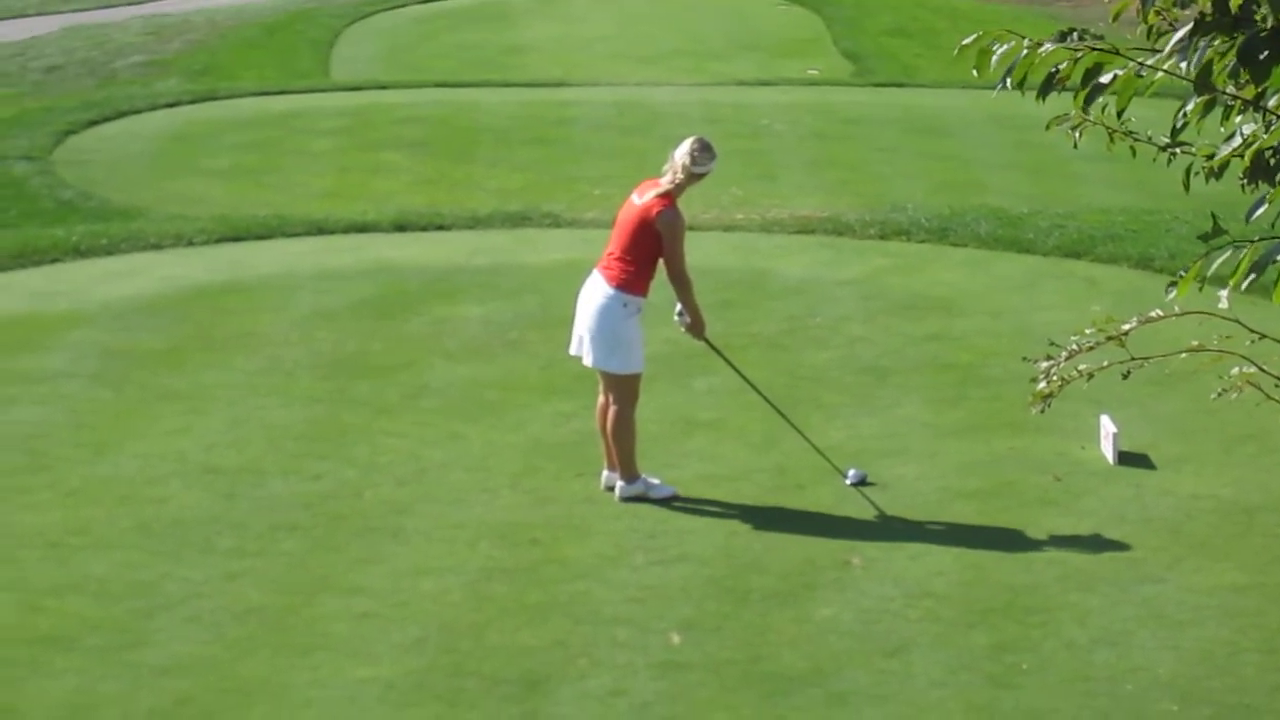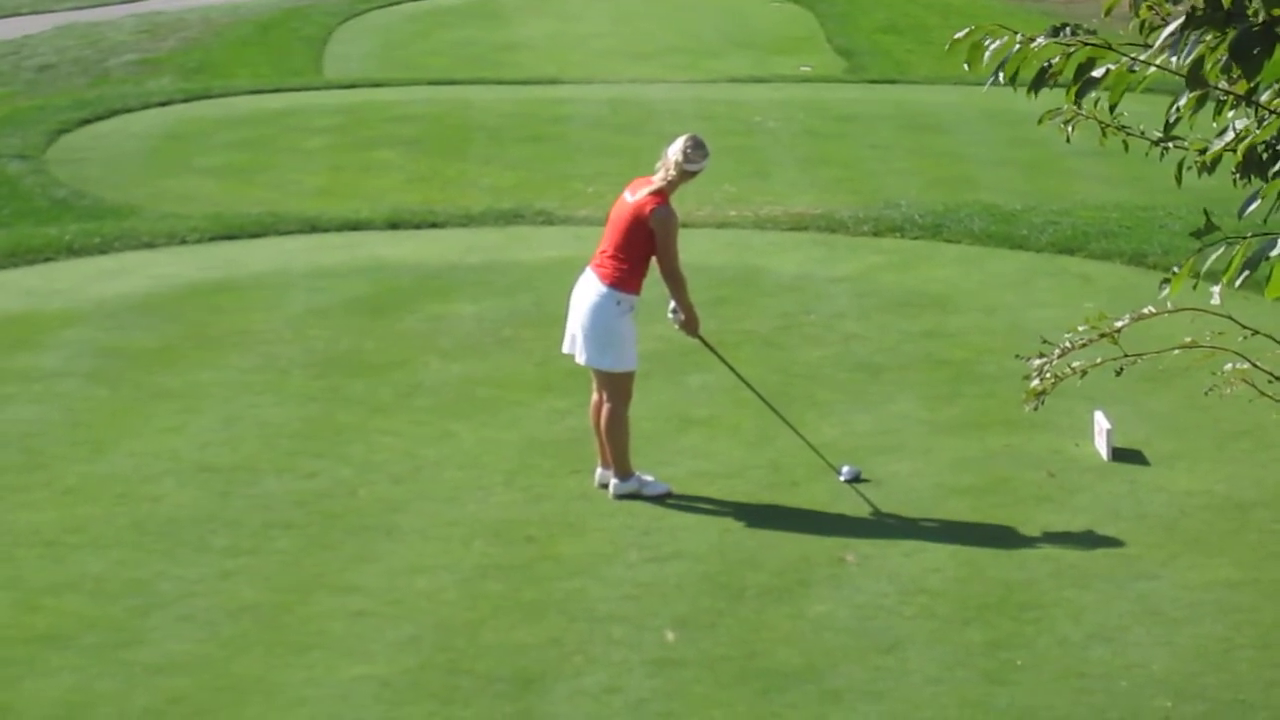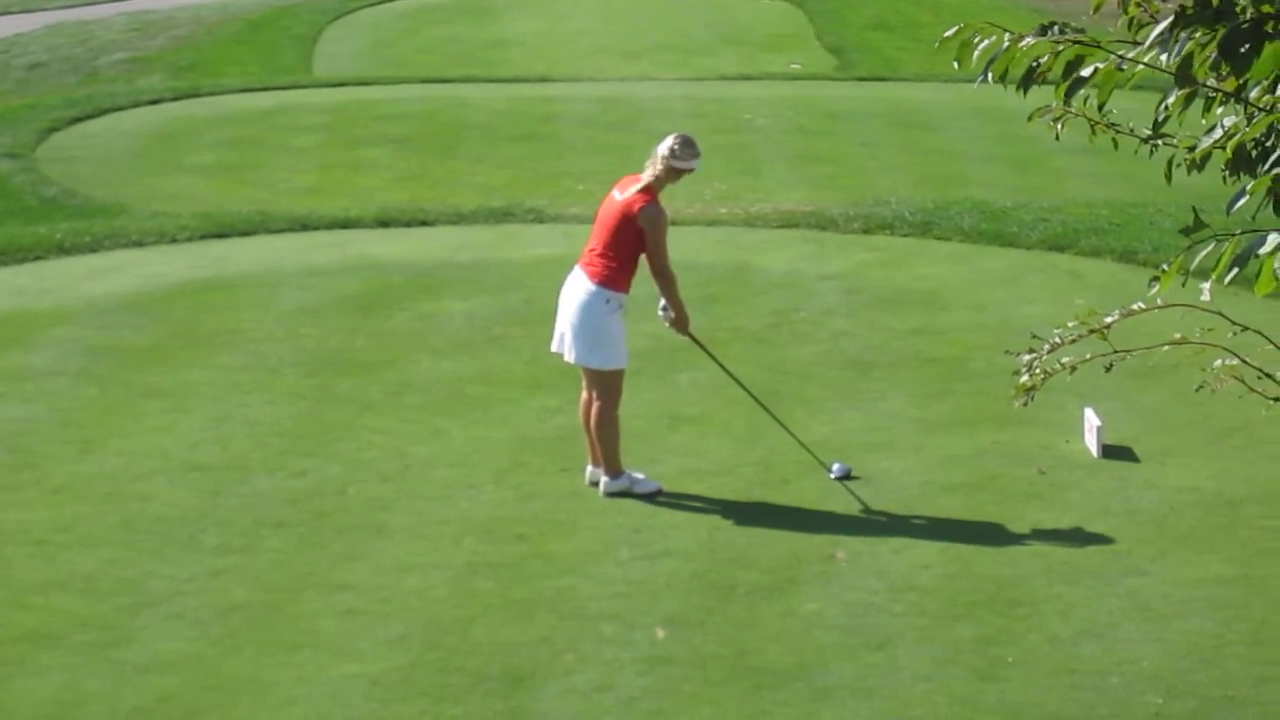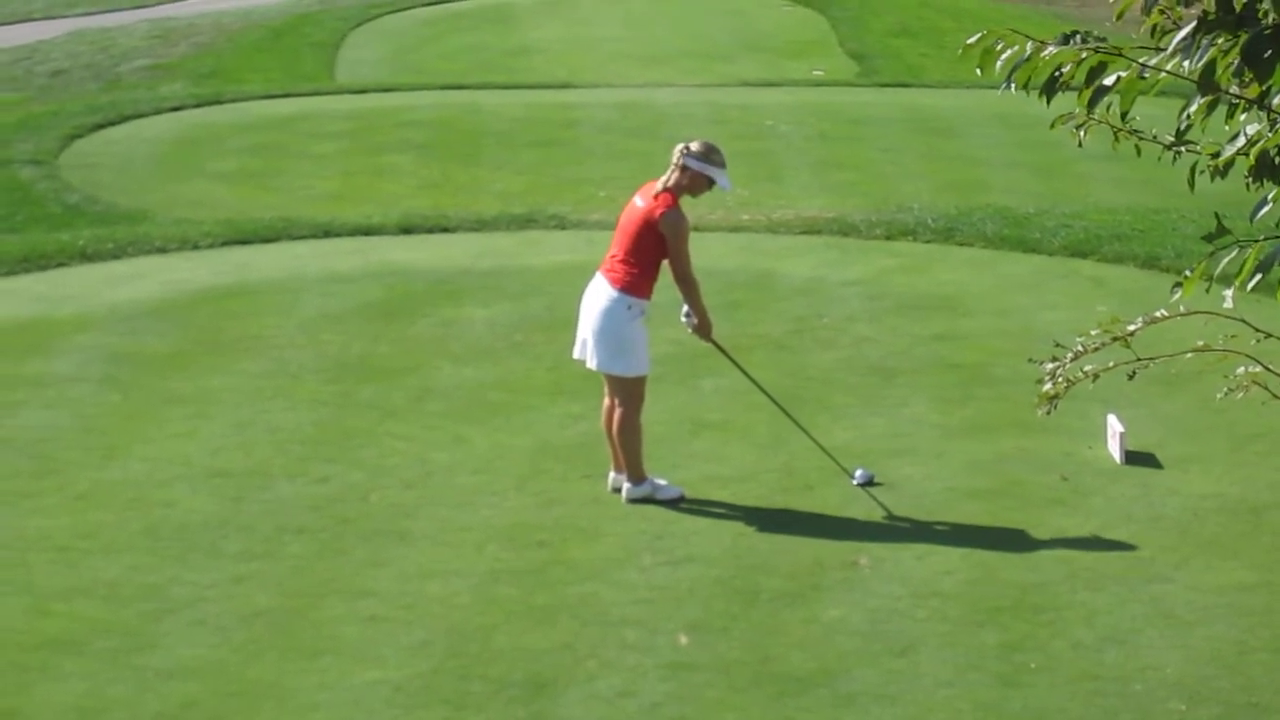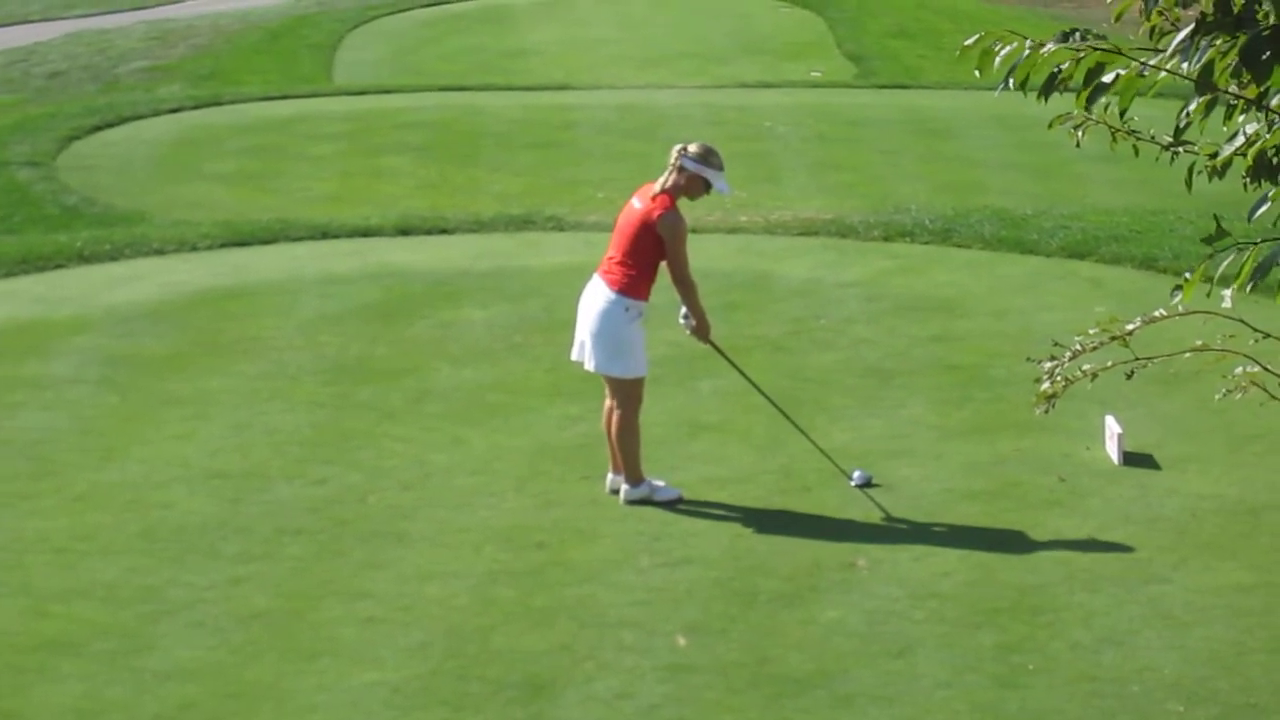
dt=0.3s
person 1, frame 1
left shoulder: (647, 188)
right shoulder: (668, 215)
right elbow: (678, 275)
left wrist: (684, 307)
right wrist: (695, 318)
left hip: (600, 291)
right hip: (617, 304)
left knee: (610, 393)
right knee: (625, 399)
left ankle: (613, 470)
right ankle: (629, 481)
person 1, frame 2
left shoulder: (638, 186)
right shoulder: (661, 213)
right elbow: (671, 273)
left wrist: (676, 304)
right wrist: (689, 315)
left hip: (592, 288)
right hip: (610, 302)
left knee: (603, 391)
right knee: (618, 397)
left ankle: (607, 468)
right ankle: (623, 478)
person 1, frame 3
left shoulder: (628, 183)
right shoulder: (650, 210)
right elbow: (661, 270)
left wrist: (667, 301)
right wrist: (680, 313)
left hip: (581, 286)
right hip: (599, 300)
left knee: (593, 388)
right knee: (608, 394)
left ankle: (598, 465)
right ankle: (614, 476)
person 1, frame 4
left shoulder: (650, 190)
right shoulder: (672, 216)
right elbow: (683, 276)
left wrist: (691, 308)
right wrist: (702, 318)
left hip: (603, 293)
right hip: (621, 306)
left knee: (615, 395)
right knee: (630, 401)
left ankle: (620, 472)
right ankle: (636, 482)
person 1, frame 5
left shoulder: (648, 191)
right shoulder: (669, 218)
right elbow: (682, 278)
left wrist: (689, 310)
right wrist: (701, 320)
left hip: (601, 295)
right hip: (618, 308)
left knee: (617, 396)
right knee: (629, 402)
left ankle: (620, 473)
right ankle: (634, 484)
